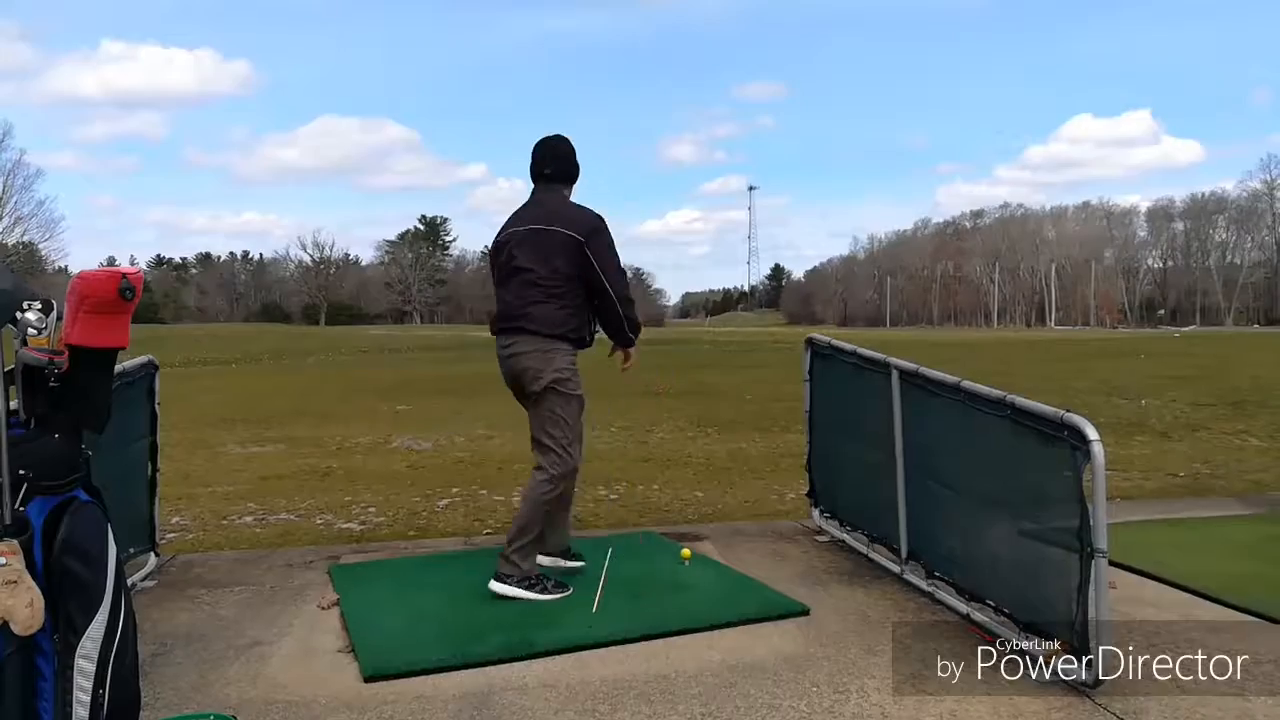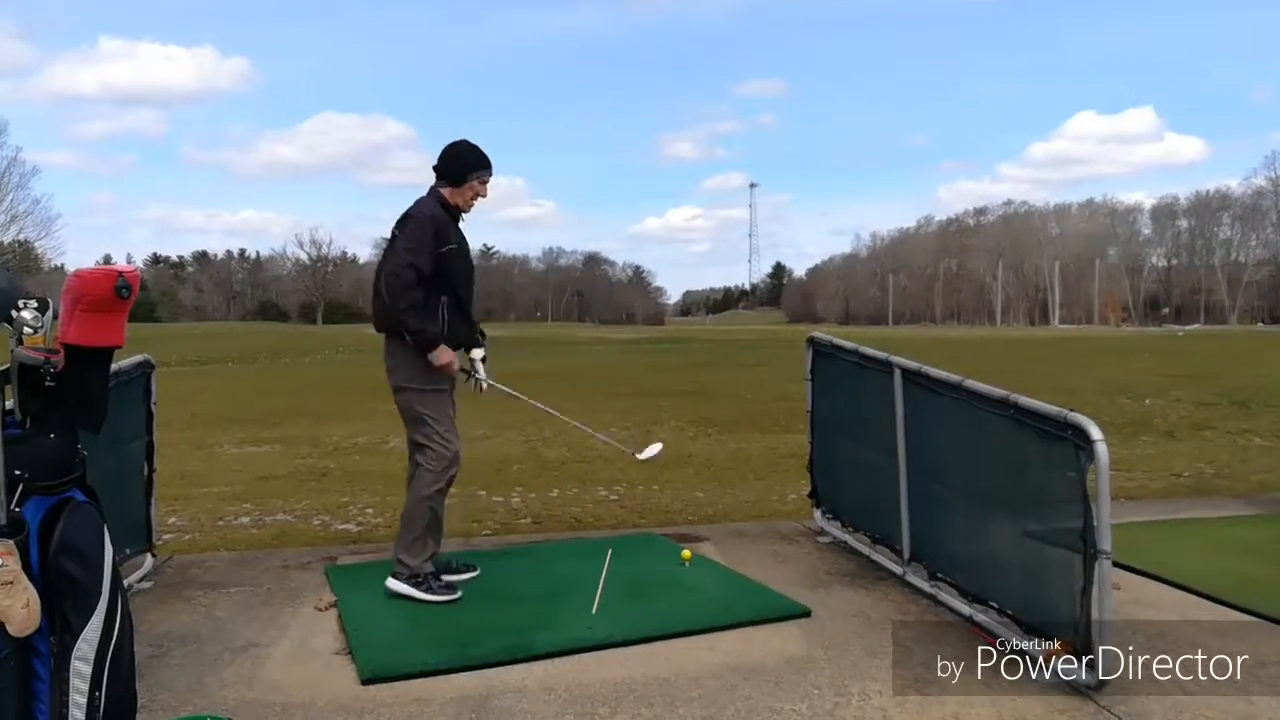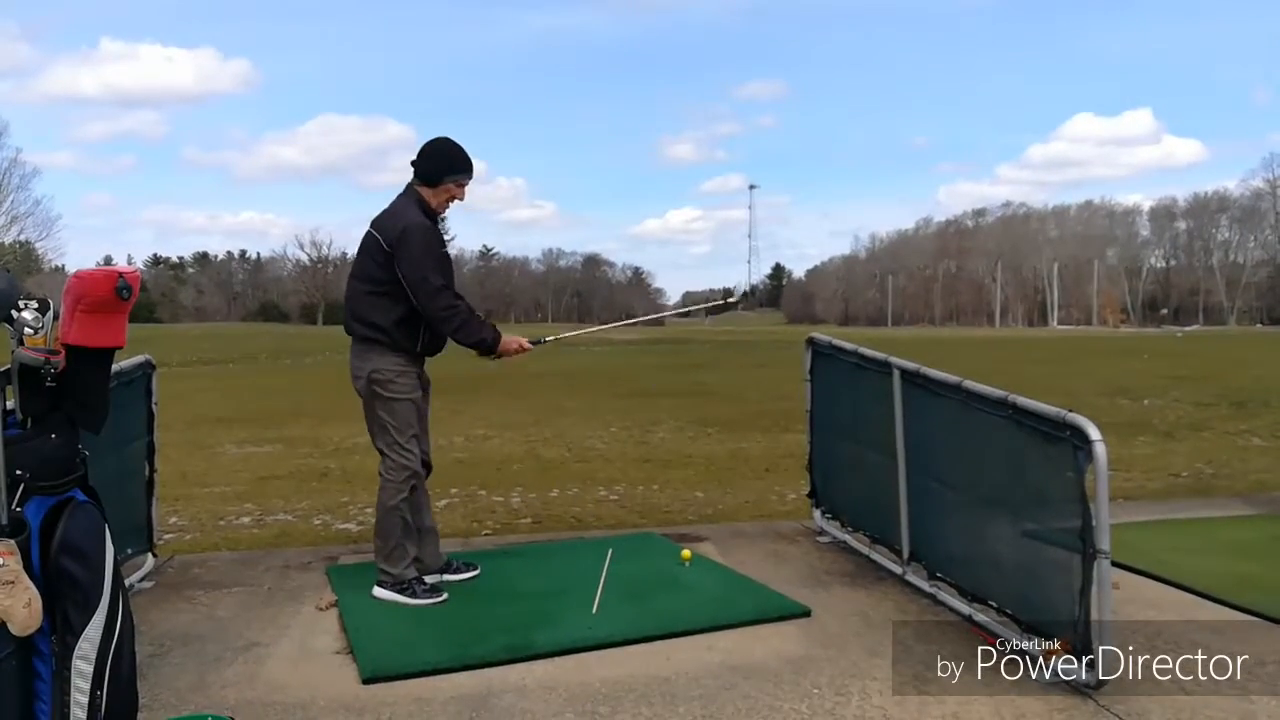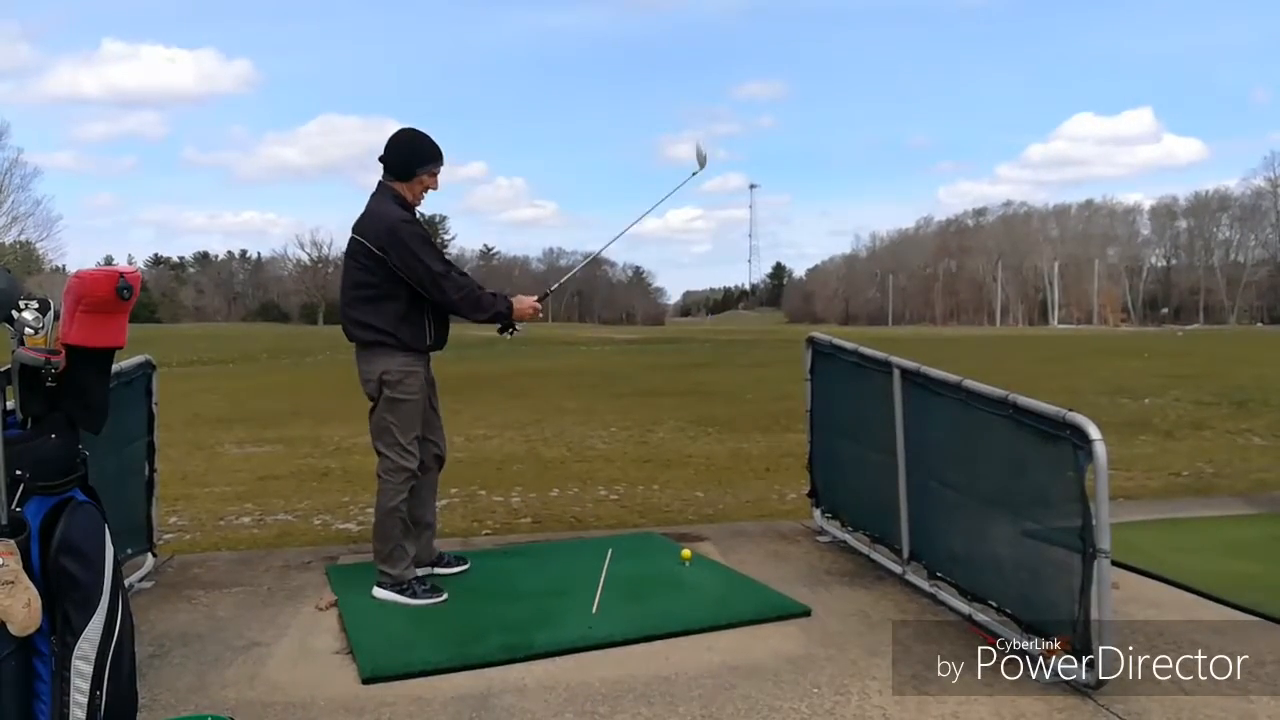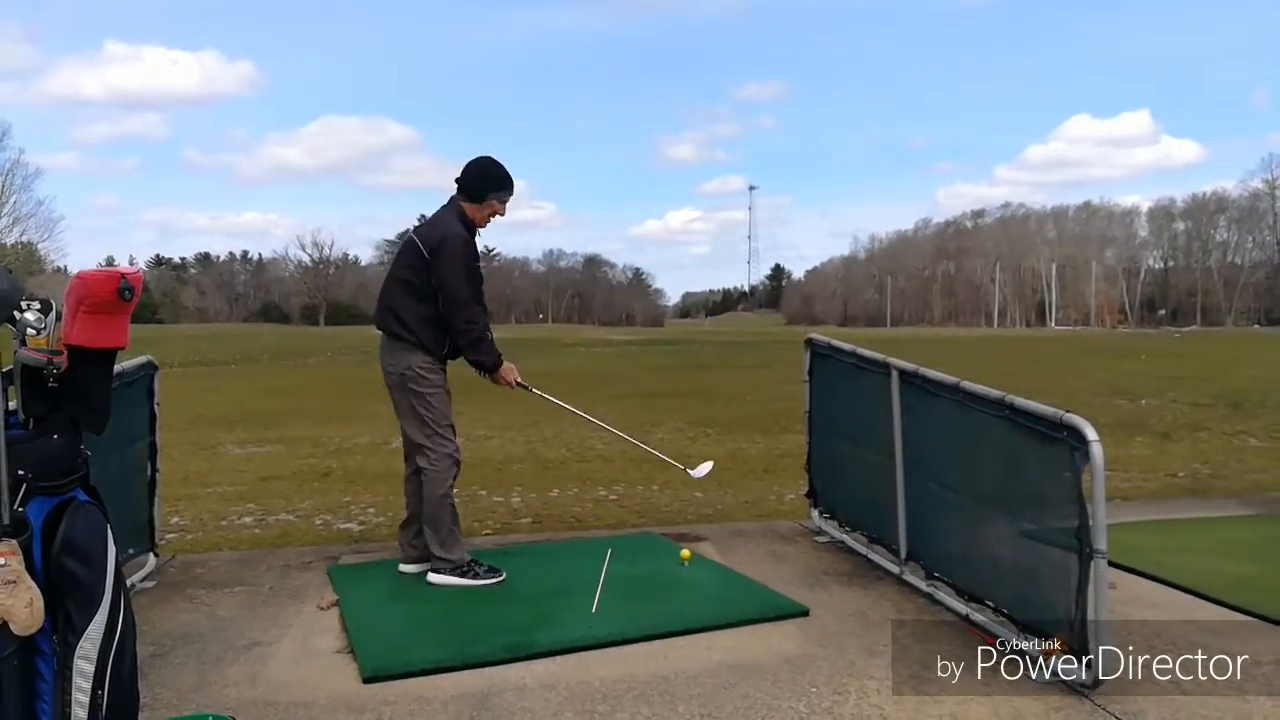
dt=1s
person 1, frame 1
left shoulder: (510, 227)
right shoulder: (584, 223)
right elbow: (611, 288)
right wrist: (625, 338)
left hip: (510, 347)
right hip: (549, 351)
left knee: (557, 447)
right knee: (558, 460)
left ankle: (554, 544)
right ankle: (516, 570)
person 1, frame 2
left shoulder: (445, 224)
right shoulder: (425, 219)
right elbow: (399, 286)
left wrist: (473, 345)
right wrist: (433, 344)
left hip: (428, 356)
right hip: (417, 357)
left knee: (429, 457)
right knee: (440, 455)
left ankle: (424, 559)
right ankle: (410, 569)
person 1, frame 3
left shoulder: (410, 219)
right shoulder: (412, 227)
left elbow: (436, 296)
right elbow: (438, 303)
left wrist: (486, 334)
right wrist: (493, 339)
left hip: (401, 357)
right hip: (385, 360)
left knee: (417, 463)
right knee: (401, 465)
left ankle: (426, 561)
right ankle: (394, 576)
person 1, frame 4
left shoulder: (391, 217)
right shoulder: (391, 223)
left elbow: (442, 276)
right elbow: (442, 284)
left wrist: (497, 306)
right wrist: (506, 308)
left hip: (407, 355)
right hip: (392, 359)
left knee: (429, 454)
right knee: (399, 464)
left ankle: (419, 552)
right ankle: (393, 575)
person 1, frame 5
left shoulder: (444, 228)
right shoulder: (453, 238)
left elbow: (460, 307)
right elbow: (461, 311)
left wrist: (487, 359)
right wrist: (492, 363)
left hip: (409, 351)
right hip: (415, 356)
left knee: (423, 454)
right knee: (440, 455)
left ankle: (417, 549)
right ankle: (447, 560)
